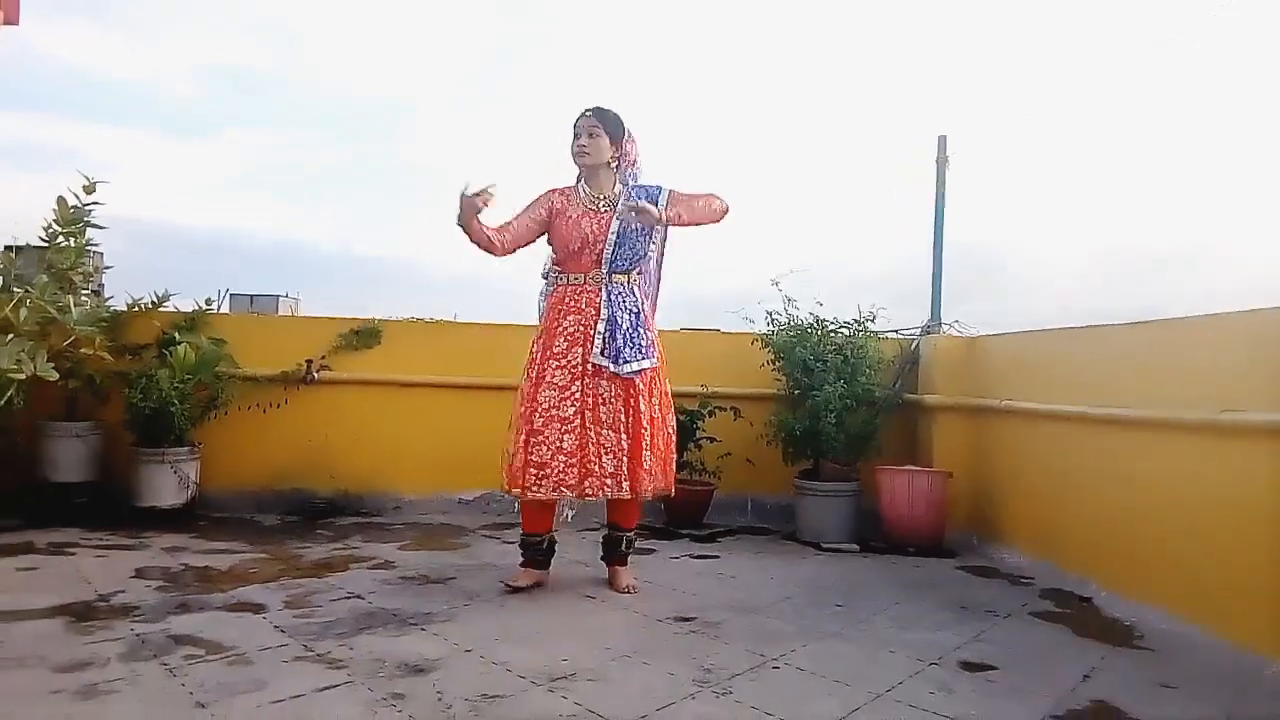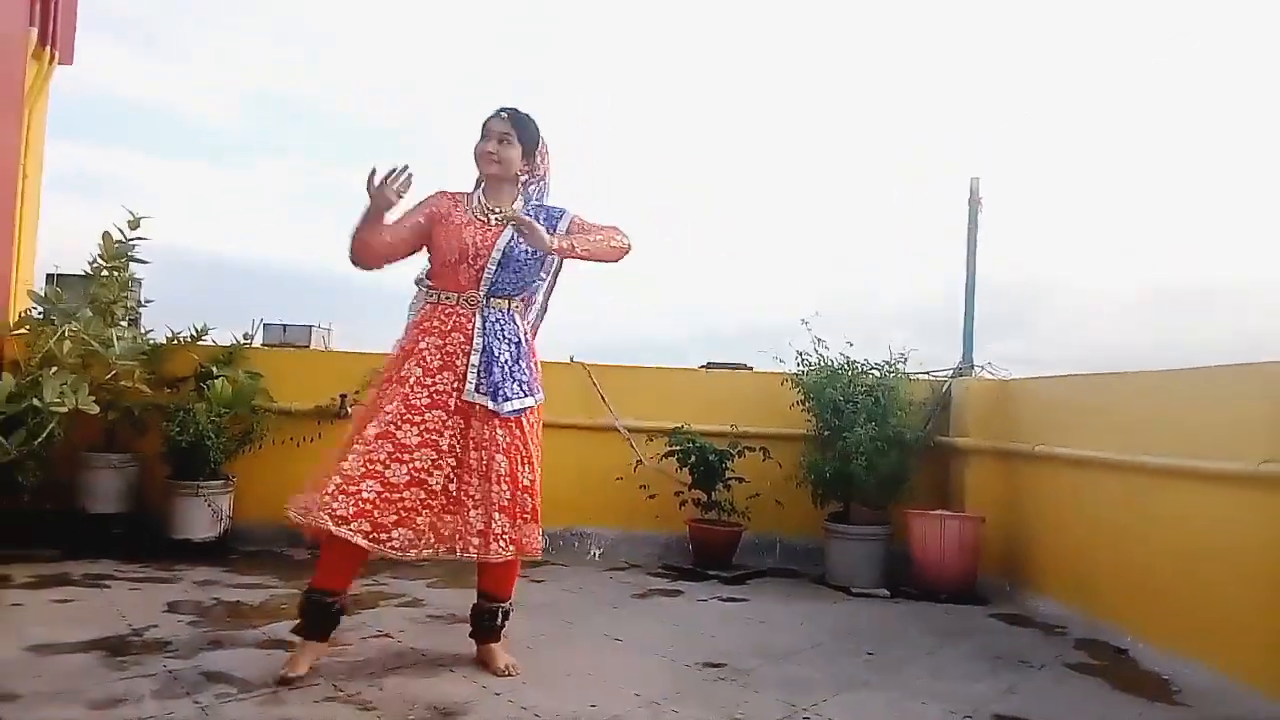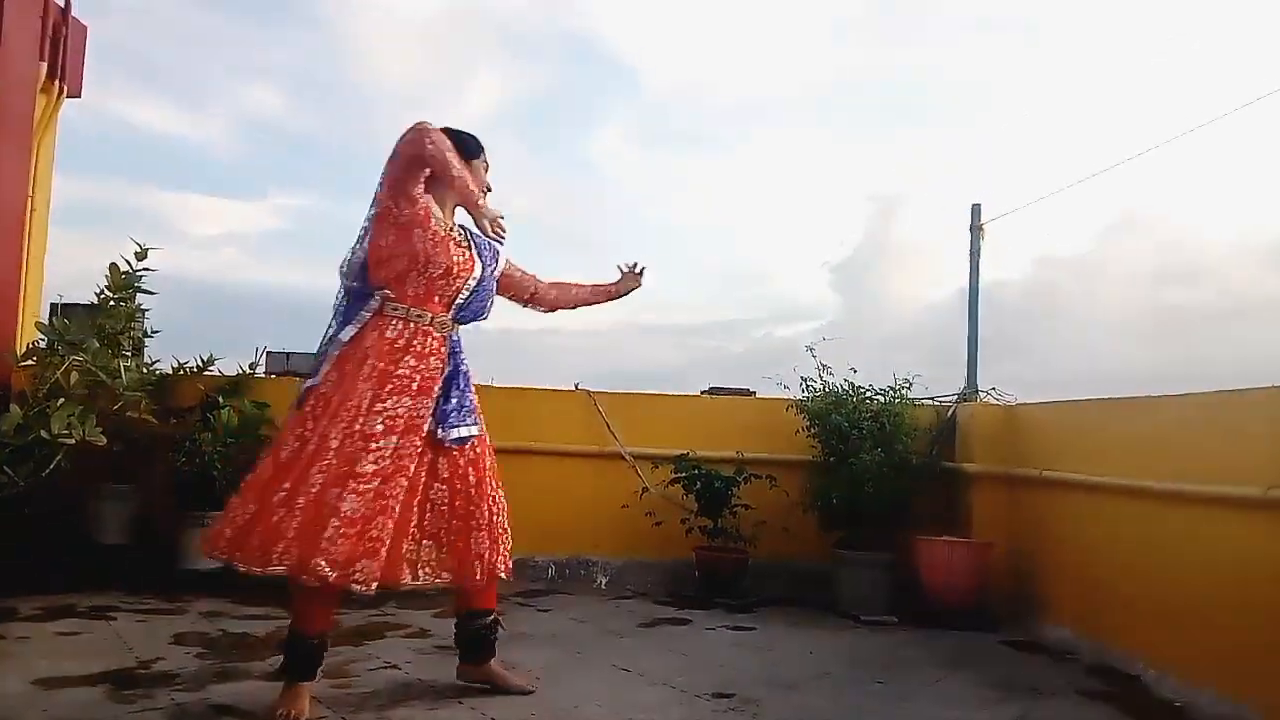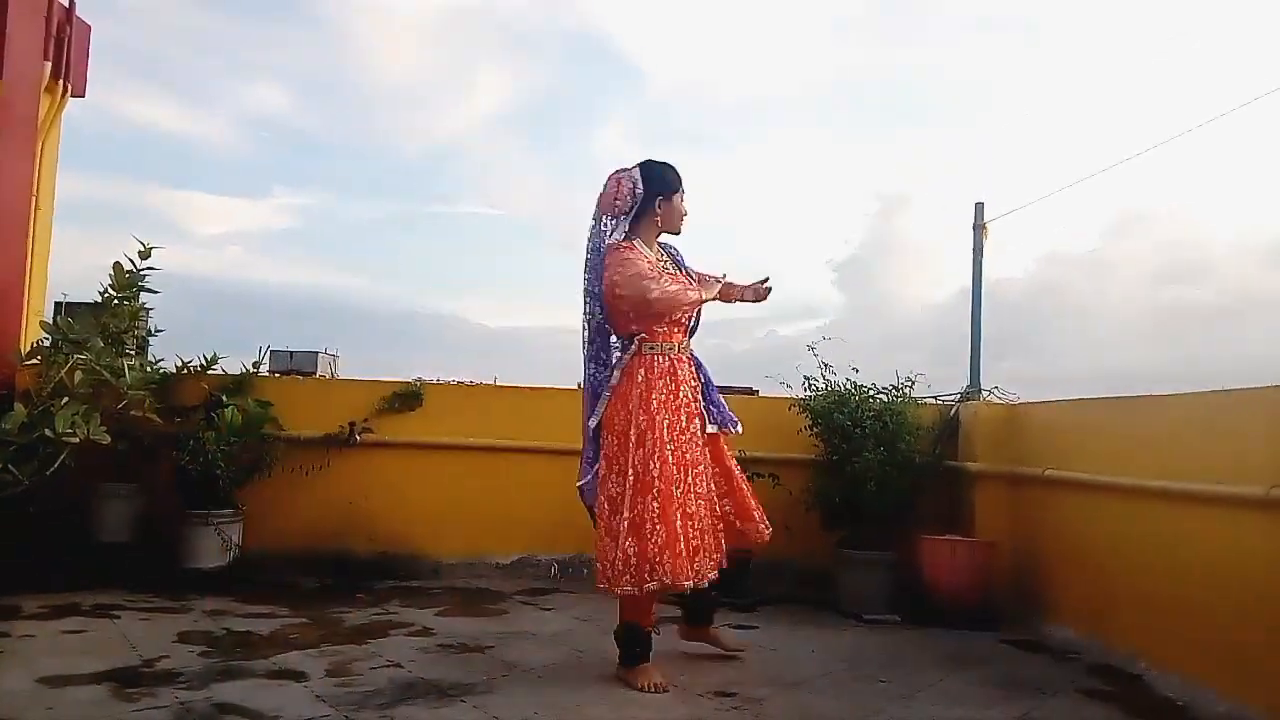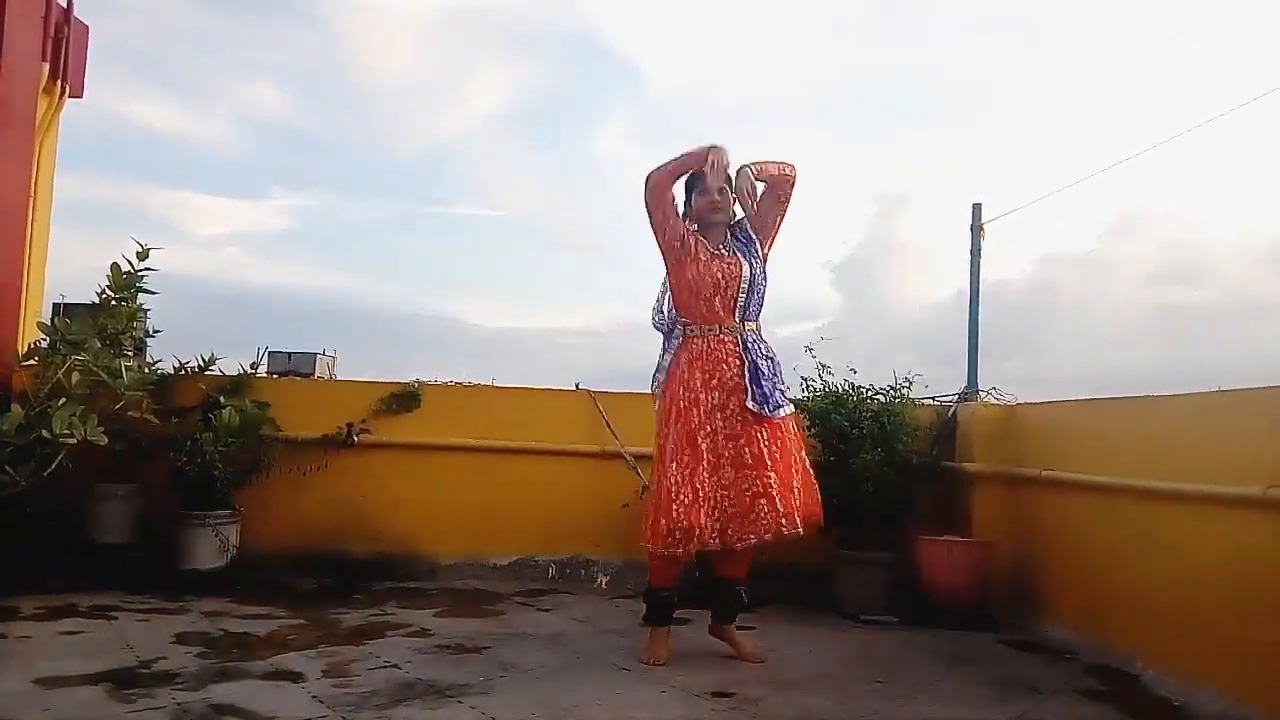
dt=1s
person 1, frame 1
left shoulder: (647, 199)
right shoulder: (556, 202)
left elbow: (716, 206)
right elbow: (497, 242)
left wrist: (660, 217)
right wrist: (468, 218)
left hip: (627, 331)
right hip: (565, 332)
left knee: (627, 444)
right knee: (545, 442)
left ankle: (618, 558)
right ankle: (535, 560)
person 1, frame 2
left shoulder: (550, 223)
right shoulder: (442, 208)
left elbow: (619, 242)
right elbow: (366, 254)
left wrist: (552, 244)
right wrist: (377, 208)
left hip: (505, 368)
right hip: (431, 357)
left knee: (503, 502)
right knee: (373, 483)
left ankle: (489, 634)
right ankle: (316, 630)
person 1, frame 3
left shoulder: (482, 251)
right shoulder: (404, 204)
left elbow: (544, 294)
right elbow: (421, 139)
left wrist: (613, 288)
right wrist: (476, 202)
left hip: (441, 383)
right hip: (378, 368)
left knee: (473, 518)
right knee: (345, 511)
left ankle: (477, 656)
person 1, frame 4
left shoulder: (666, 255)
right shoulder: (623, 258)
right elbow: (651, 296)
left wrist: (737, 290)
right wrist: (704, 288)
left hip: (684, 391)
right hip: (644, 396)
left knee: (712, 510)
right knee: (650, 520)
left ankle: (698, 620)
right ankle: (634, 656)
person 1, frame 5
left shoulder: (750, 238)
right shoulder: (678, 241)
left elbow: (787, 178)
right elbow: (655, 183)
left wrist: (751, 172)
right wrist: (707, 156)
left hip: (749, 375)
right hip: (696, 375)
left knee: (749, 496)
right knee: (681, 497)
left ankle: (724, 617)
right ankle: (659, 622)
